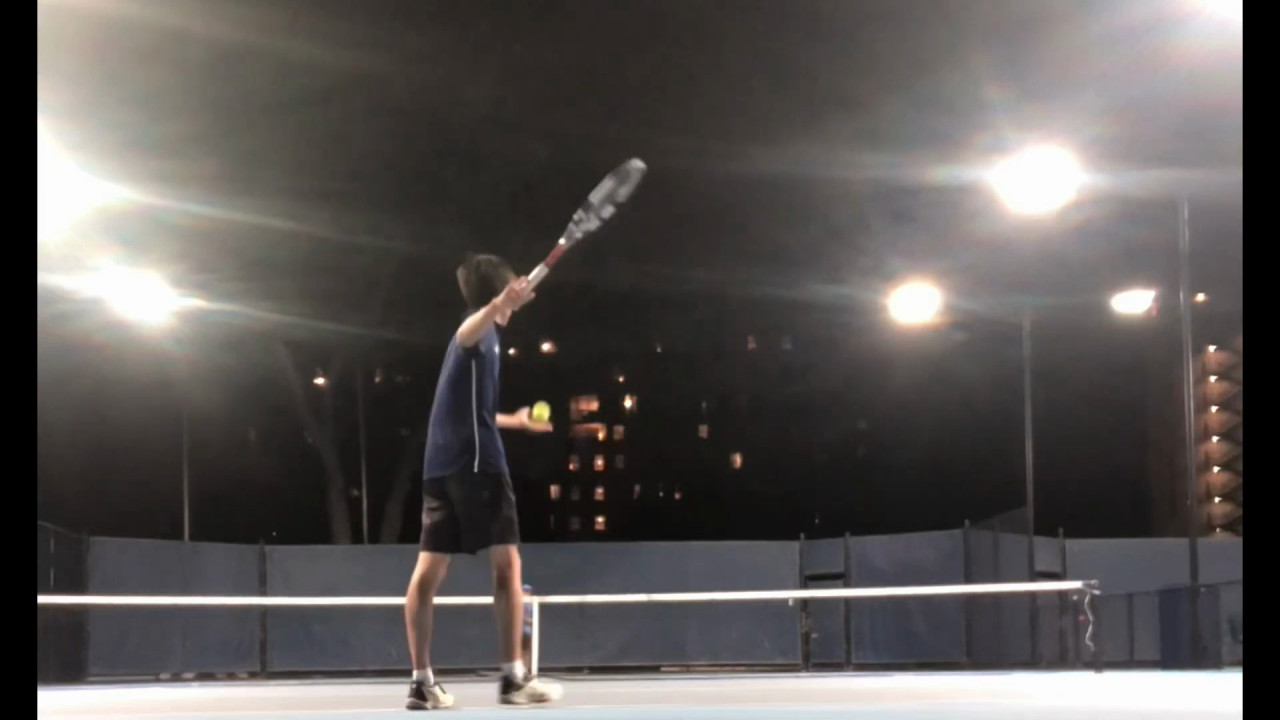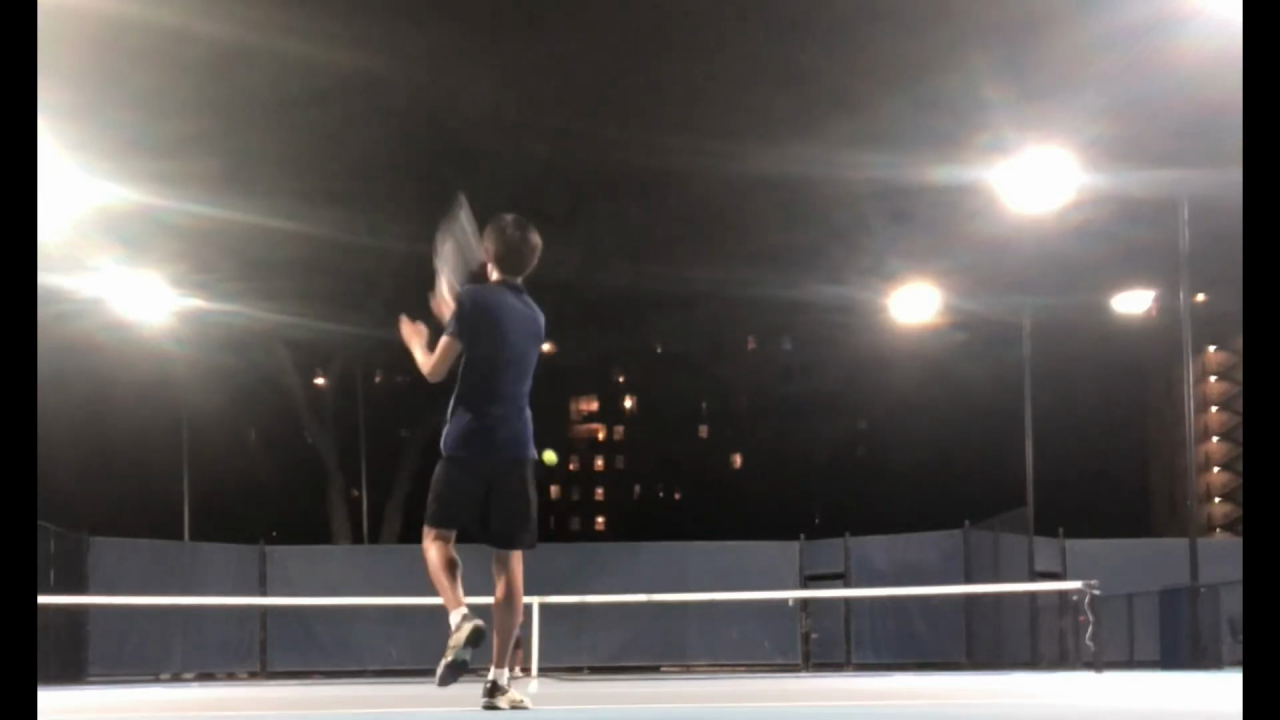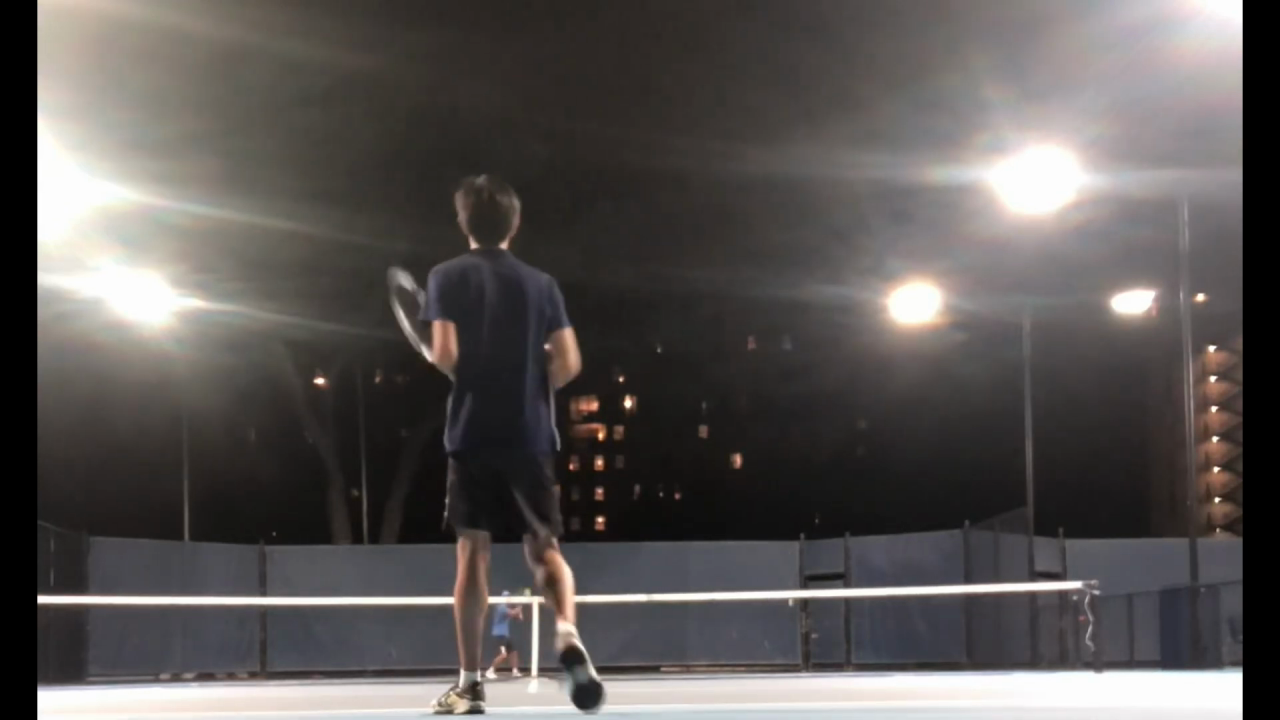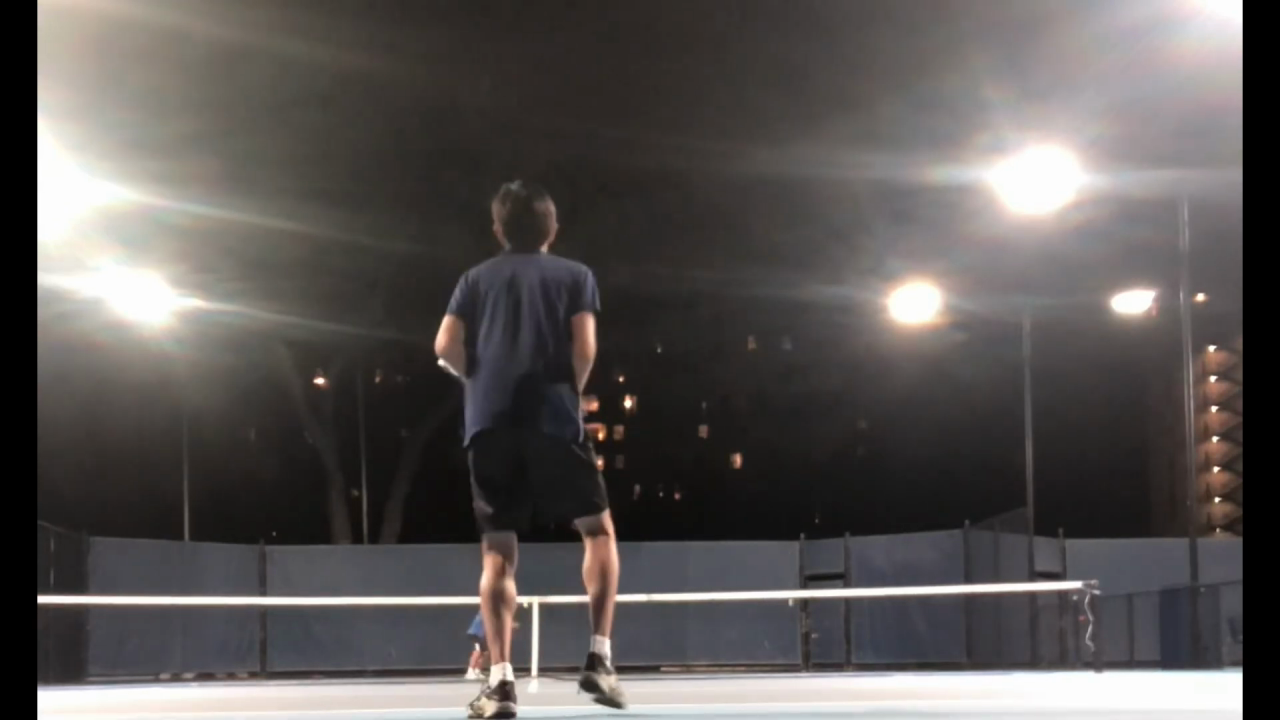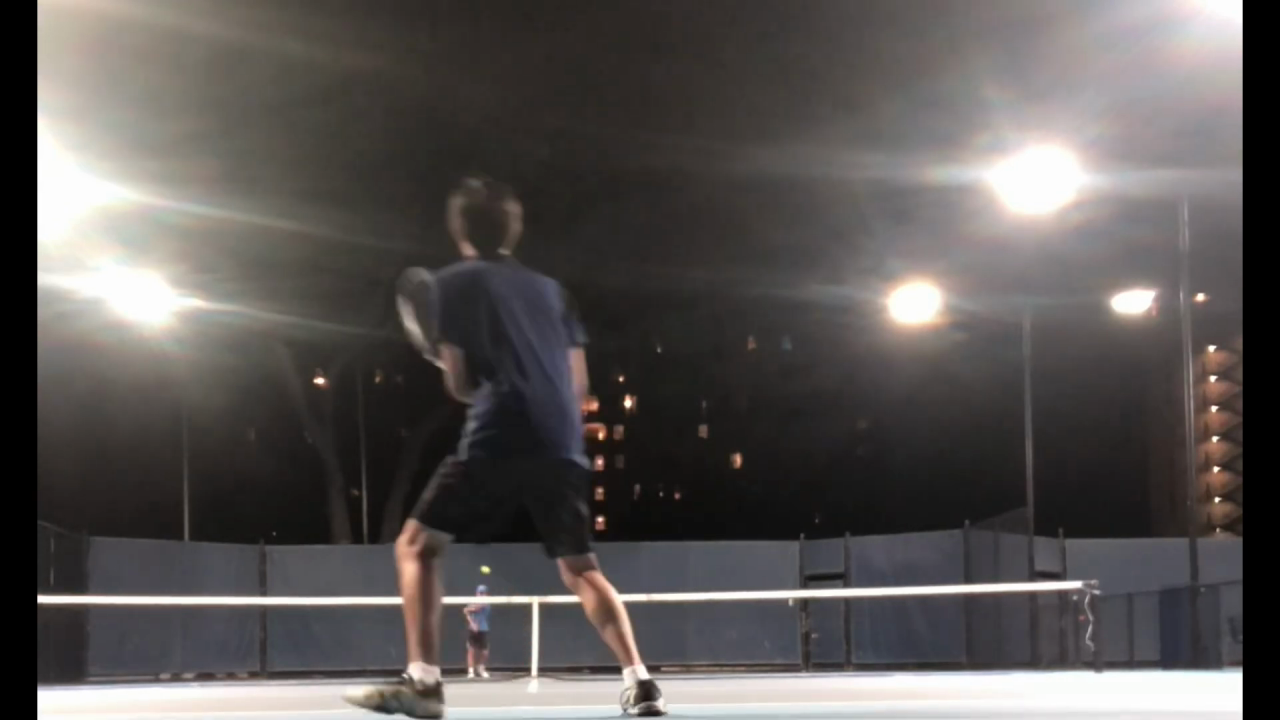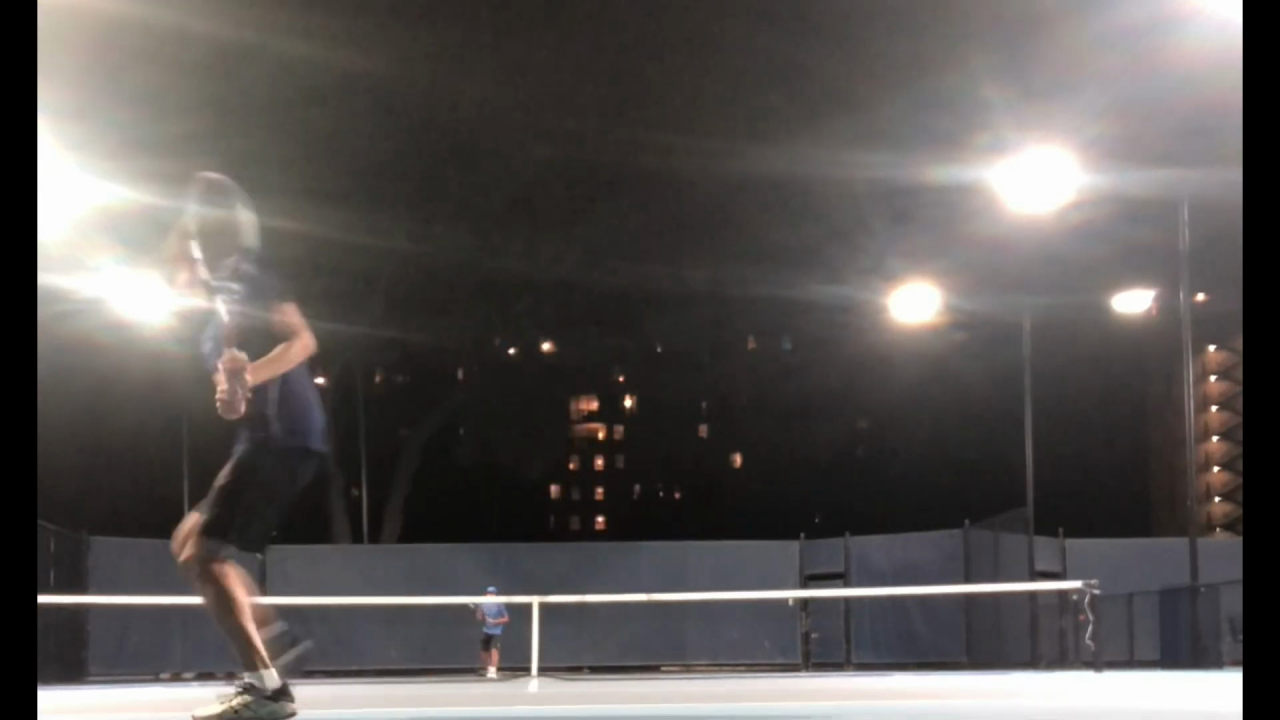
dt=0.7s
person 1, frame 1
left shoulder: (476, 330)
right shoulder: (482, 328)
right elbow: (465, 333)
left wrist: (512, 421)
right wrist: (501, 305)
left hip: (440, 463)
right hip: (475, 462)
left knee: (428, 570)
right knee: (506, 564)
left ankle: (422, 683)
right ankle: (514, 676)
person 1, frame 2
left shoulder: (475, 300)
right shoulder: (534, 315)
left elbow: (436, 370)
left wrist: (415, 341)
left hip: (468, 443)
right hip: (516, 449)
left knee: (437, 536)
right knee: (510, 564)
left ankle: (461, 621)
right ankle: (499, 682)
person 1, frame 3
left shoulder: (446, 277)
right shoulder: (543, 285)
left elbow: (445, 357)
right elbow: (568, 365)
left hip: (471, 434)
right hip: (530, 437)
left knee: (473, 555)
right knee: (545, 549)
right ankle: (568, 637)
person 1, frame 4
left shoulder: (476, 278)
right shoulder: (575, 274)
left elbow: (446, 349)
right elbow: (585, 345)
left hip: (489, 424)
right hip: (551, 420)
left knee: (498, 554)
right knee: (598, 532)
right ankle: (598, 656)
person 1, frame 5
left shoulder: (450, 284)
right shoulder: (550, 289)
left elbow: (457, 381)
right elbow: (578, 381)
left hip: (494, 439)
right hip: (561, 446)
left knee: (416, 546)
right knee: (582, 570)
person 1, frame 6
left shoulder: (243, 273)
right shoulder: (217, 325)
left elbow: (303, 340)
right elbow: (229, 389)
left wrist: (251, 376)
right wrist: (232, 393)
left hip: (284, 435)
right hip: (269, 438)
left knee: (200, 558)
right knee: (191, 539)
right ankle: (269, 637)
